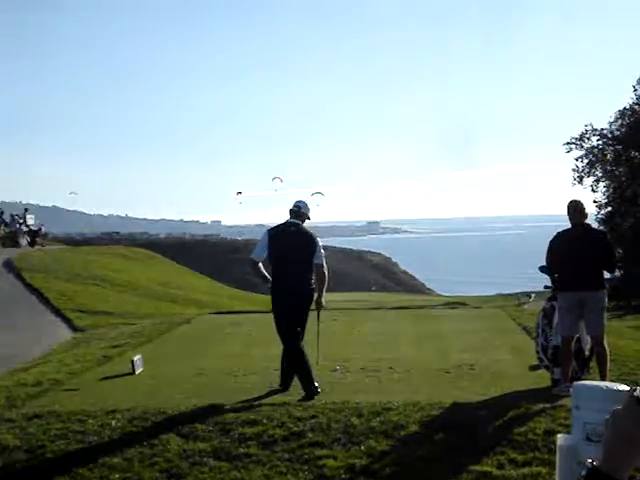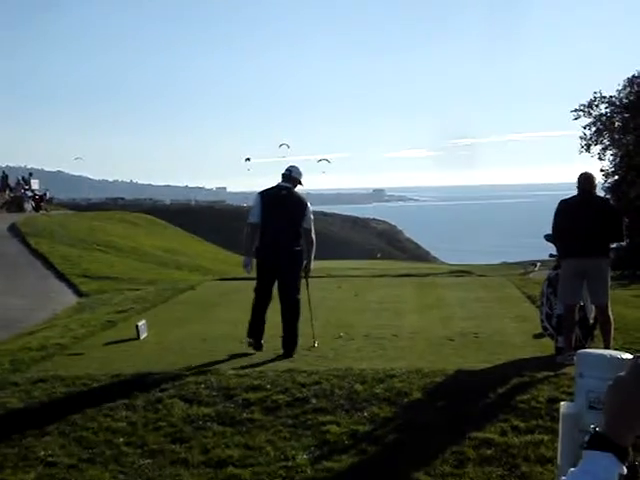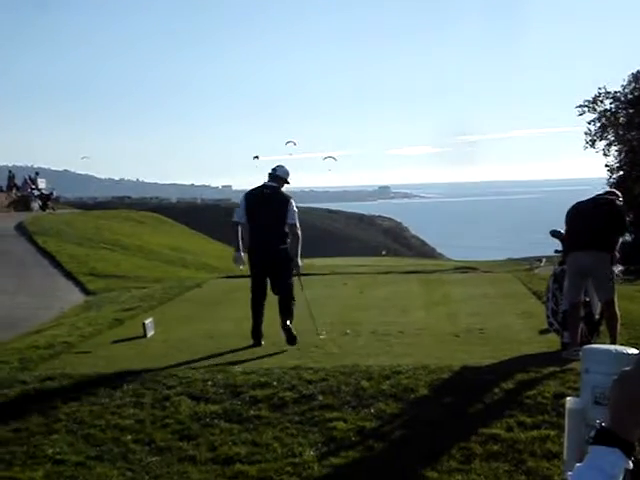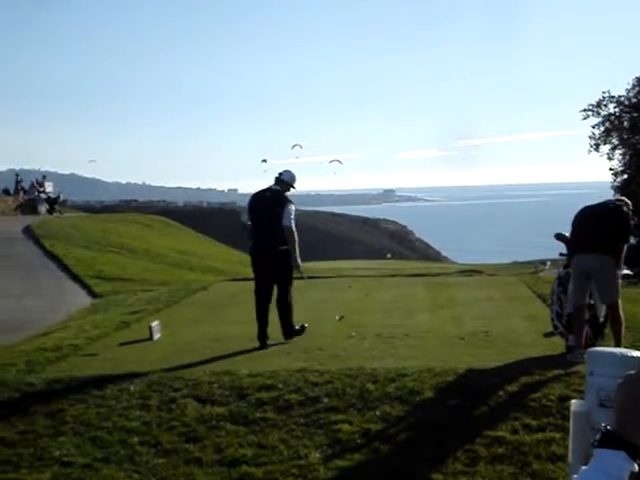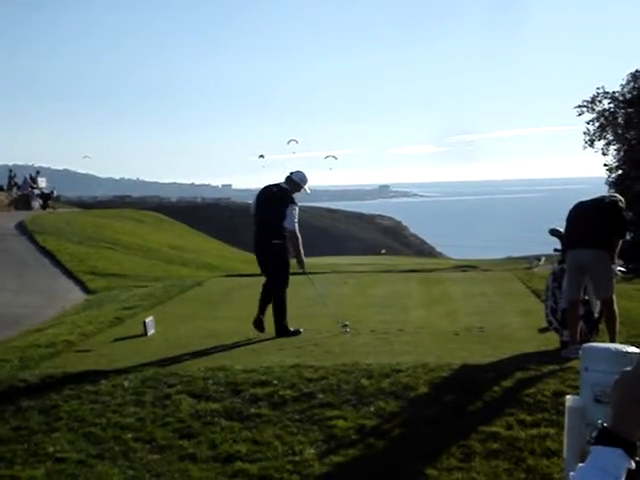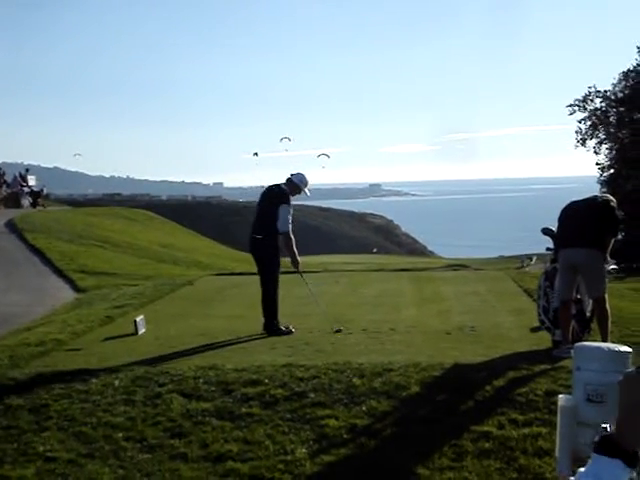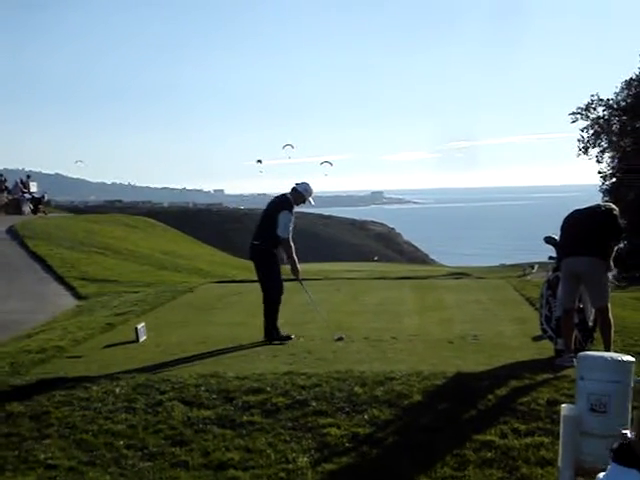
dt=0.4s
person 1, frame 1
left shoulder: (272, 234)
right shoulder: (312, 238)
left elbow: (255, 262)
right elbow: (321, 270)
left wrist: (268, 280)
right wrist: (320, 296)
left hip: (281, 293)
right hip: (304, 293)
left knee: (290, 339)
right knee: (295, 337)
left ankle: (310, 385)
right ankle: (285, 380)
person 1, frame 2
left shoulder: (263, 197)
right shoulder: (302, 202)
left elbow: (253, 227)
right elbow: (309, 235)
left wrist: (248, 255)
right wrist: (309, 261)
left hip: (267, 254)
right hip: (293, 255)
left knee: (262, 297)
right knee: (290, 300)
left ankle: (256, 338)
right ankle: (289, 347)
person 1, frame 3
left shoulder: (249, 196)
right shoulder: (286, 199)
left elbow: (237, 225)
right elbow: (295, 230)
left wrist: (238, 251)
right wrist: (297, 257)
left hip: (257, 252)
right hip: (281, 252)
left knee: (258, 295)
right knee: (285, 292)
left ankle: (257, 337)
right ankle: (287, 323)
person 1, frame 4
left shoulder: (255, 198)
right shoulder: (285, 202)
left elbow: (247, 223)
right elbow: (289, 231)
right wrist: (296, 257)
left hip: (259, 252)
right hip: (280, 253)
left knee: (262, 295)
right knee: (284, 292)
left ankle: (263, 337)
right ankle: (288, 330)
person 1, frame 5
left shoulder: (264, 191)
right shoulder: (289, 202)
left elbow: (256, 216)
right elbow: (293, 233)
right wrist: (300, 257)
left hip: (260, 244)
right hip: (277, 247)
left knee: (270, 283)
right knee: (279, 288)
left ankle: (260, 315)
right ankle: (281, 327)
person 1, frame 6
left shoulder: (270, 190)
right shoulder: (284, 202)
right elbow: (286, 234)
right wrist: (294, 257)
left hip: (257, 241)
right hip: (267, 243)
left knee: (268, 283)
right knee: (271, 285)
left ankle: (270, 322)
right ankle: (272, 325)
person 1, frame 7
left shoulder: (280, 200)
right shoulder: (286, 209)
right elbow: (286, 240)
left wrist: (286, 256)
right wrist: (294, 264)
left hip: (262, 248)
right hip: (265, 251)
left knee: (271, 291)
right knee: (274, 291)
left ankle: (271, 330)
right ankle: (271, 331)
person 2, frame 1
left shoulder: (559, 239)
right shoulder: (600, 237)
left elbow: (551, 267)
right elbow: (611, 266)
left hip: (567, 292)
right hip: (594, 291)
left knee: (566, 339)
right knee: (598, 339)
left ankle: (565, 383)
right ankle: (604, 383)
person 2, frame 2
left shoulder: (564, 206)
right shoulder: (607, 206)
left elbow: (556, 235)
right elbow: (618, 236)
left hip: (571, 260)
right hip: (598, 259)
left knee: (569, 308)
right knee: (603, 308)
left ankle: (568, 352)
right ankle: (608, 351)
person 2, frame 3
left shoulder: (576, 207)
right shoulder: (614, 205)
right elbow: (618, 232)
right wrist: (612, 252)
left hip: (574, 256)
right hip: (600, 255)
left knee: (574, 303)
right knee: (609, 302)
left ankle: (574, 347)
person 2, frame 4
left shoulder: (585, 211)
right shoulder: (622, 211)
right elbow: (622, 240)
right wrist: (619, 262)
left hip: (578, 258)
right hip: (603, 258)
left knee: (578, 306)
right knee: (613, 305)
left ankle: (578, 350)
right ankle: (618, 349)
person 2, frame 5
left shoulder: (578, 207)
right shoulder: (616, 205)
left elbow: (568, 232)
right elbow: (619, 234)
right wrist: (613, 256)
left hip: (573, 253)
right hip: (598, 253)
left knee: (573, 301)
right knee: (608, 300)
left ankle: (573, 345)
person 2, frame 6
left shoulder: (570, 207)
right shoulder: (607, 204)
left elbow: (559, 232)
right elbow: (612, 231)
right wrist: (605, 254)
left hip: (565, 252)
right hip: (590, 252)
left knee: (565, 300)
right knee: (600, 300)
left ankle: (566, 345)
person 2, frame 7
left shoulder: (572, 216)
right shoulder: (609, 211)
left elbow: (562, 241)
right elbow: (615, 238)
right wrist: (608, 261)
left hip: (568, 261)
right hip: (593, 261)
left knee: (567, 310)
right knee: (603, 309)
left ankle: (568, 354)
